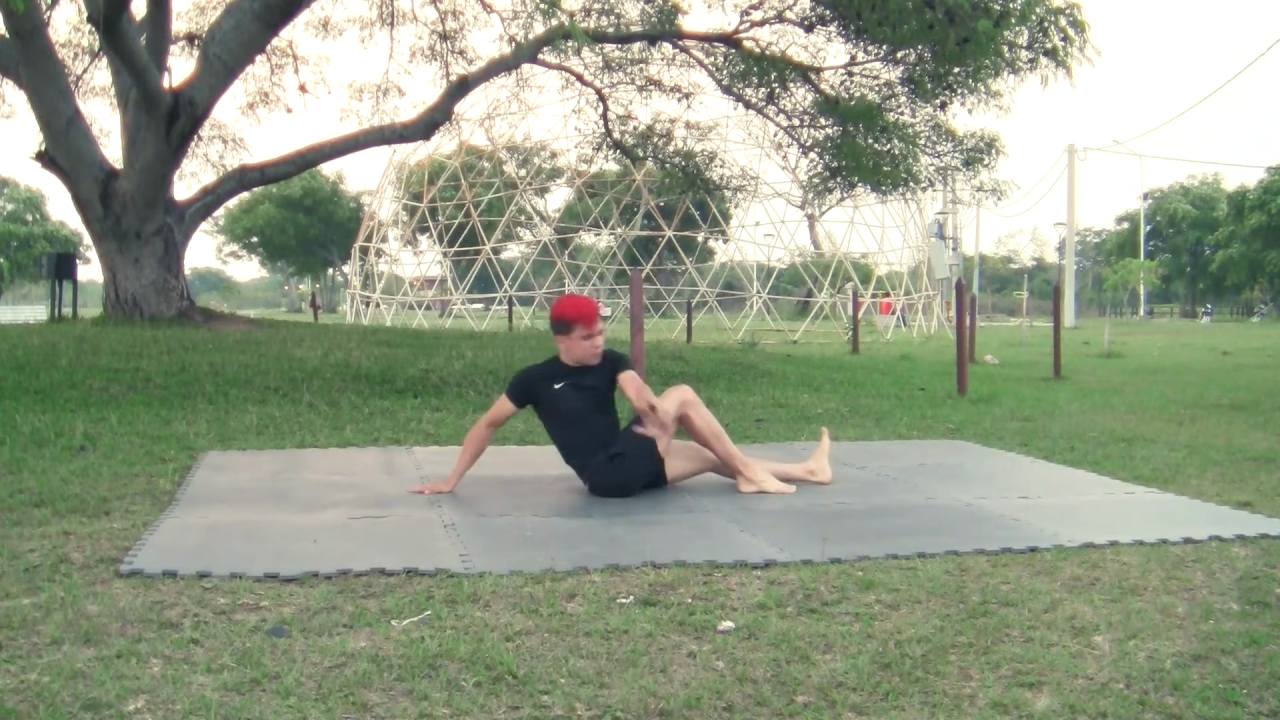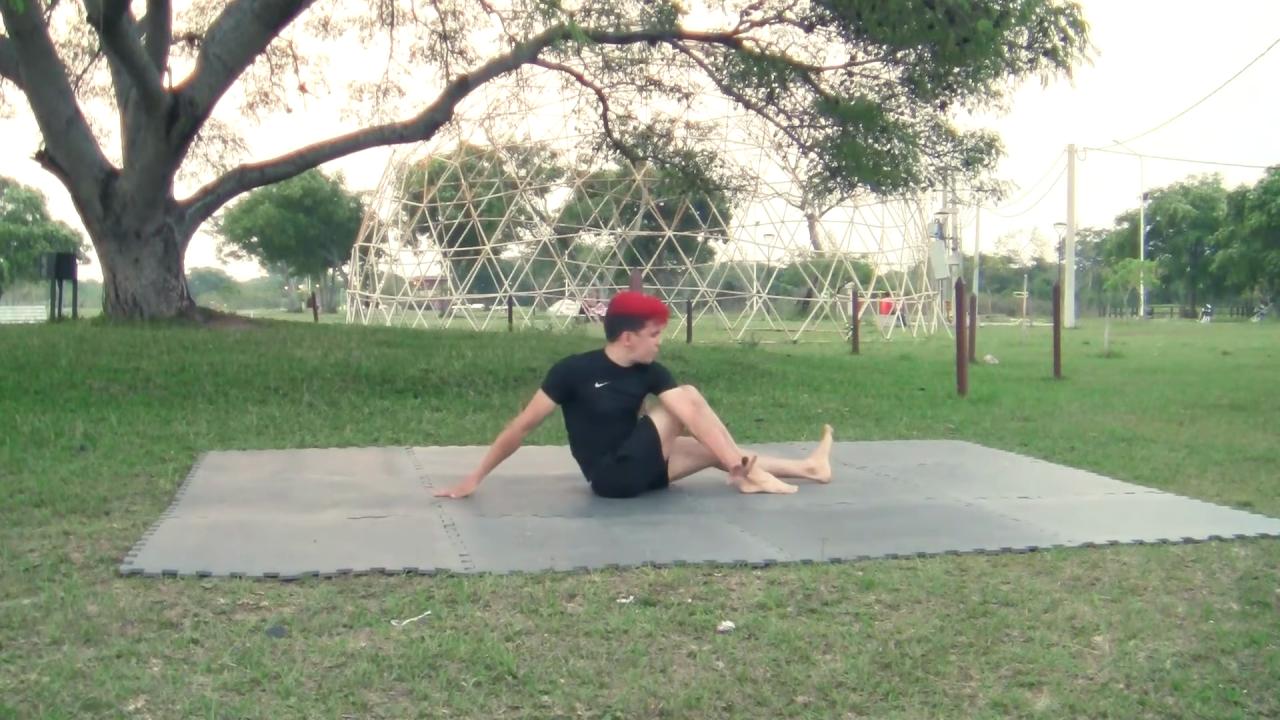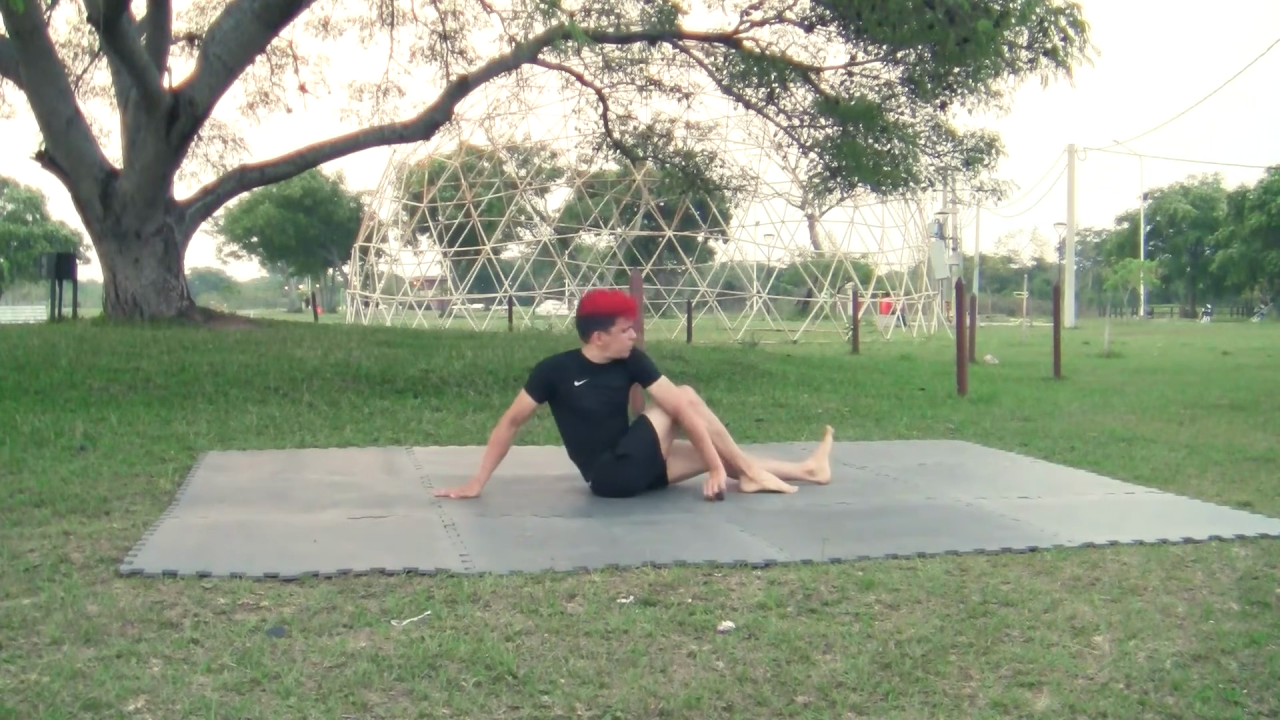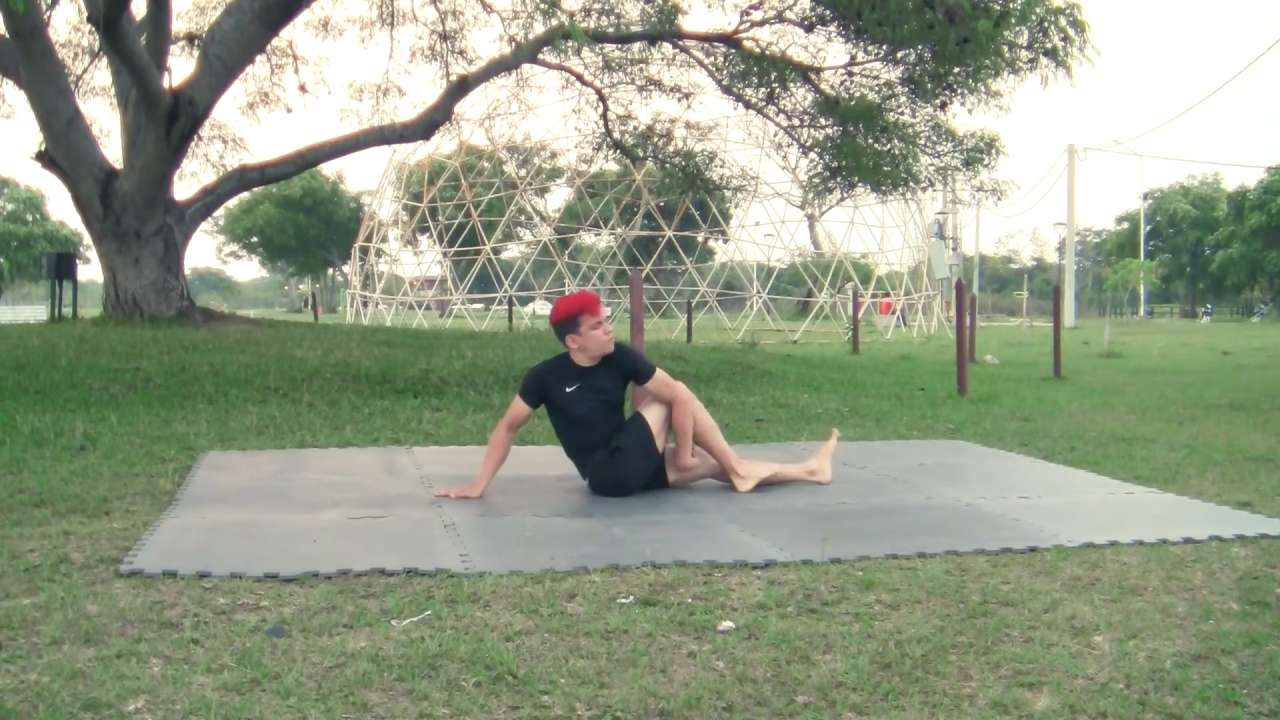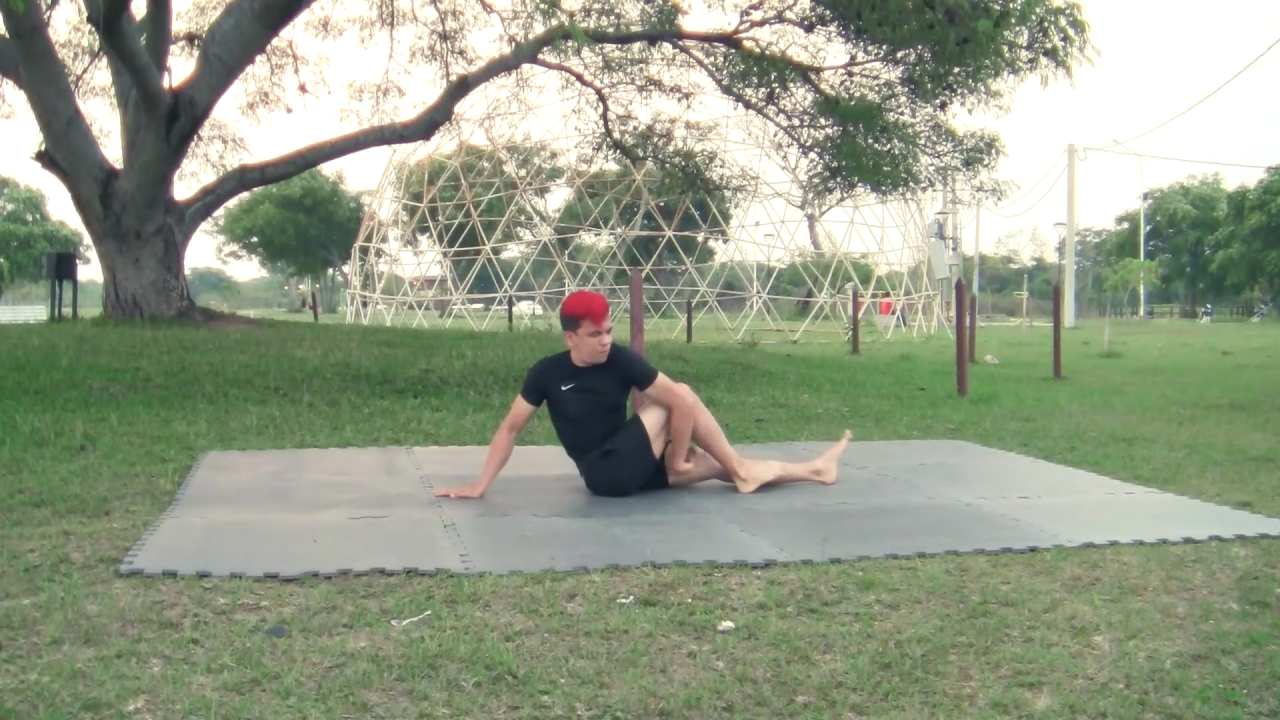
dt=0.4s
person 1, frame 1
left shoulder: (610, 360)
right shoulder: (534, 378)
left elbow: (638, 390)
right elbow: (487, 425)
left wrist: (649, 408)
right wrist: (453, 478)
left hip: (626, 466)
right hip: (606, 475)
left knee: (712, 456)
right knee: (683, 396)
left ankle: (805, 470)
right ankle: (747, 472)
person 1, frame 2
left shoulder: (650, 371)
right shoulder: (573, 370)
left elbow: (692, 418)
right elbow: (524, 425)
left wrist: (732, 459)
right wrist: (475, 478)
left hip: (634, 467)
right hip: (611, 477)
right knee: (689, 397)
left ankle: (805, 468)
right ankle: (753, 474)
person 1, frame 3
left shoulder: (632, 360)
right shoulder: (554, 371)
left elbow: (681, 410)
right elbow: (511, 422)
left wrist: (716, 468)
right wrist: (477, 483)
left hip: (631, 466)
right hip: (609, 477)
right knee: (686, 397)
left ankle: (805, 469)
right ankle: (748, 470)
person 1, frame 4
left shoulder: (620, 356)
right shoulder: (546, 376)
left elbow: (681, 397)
right elbow: (507, 427)
left wrist: (683, 451)
right wrist: (479, 485)
left hip: (631, 467)
right hip: (606, 475)
left knee: (711, 463)
right knee: (673, 396)
left ankle: (808, 471)
right ankle: (737, 467)
person 1, frame 5
left shoulder: (620, 359)
right shoulder: (546, 372)
left elbow: (681, 406)
right elbow: (510, 428)
left wrist: (676, 457)
right wrist: (480, 485)
left hip: (631, 466)
right hip: (604, 475)
left knee: (716, 462)
left ankle: (814, 470)
right ankle: (741, 470)
